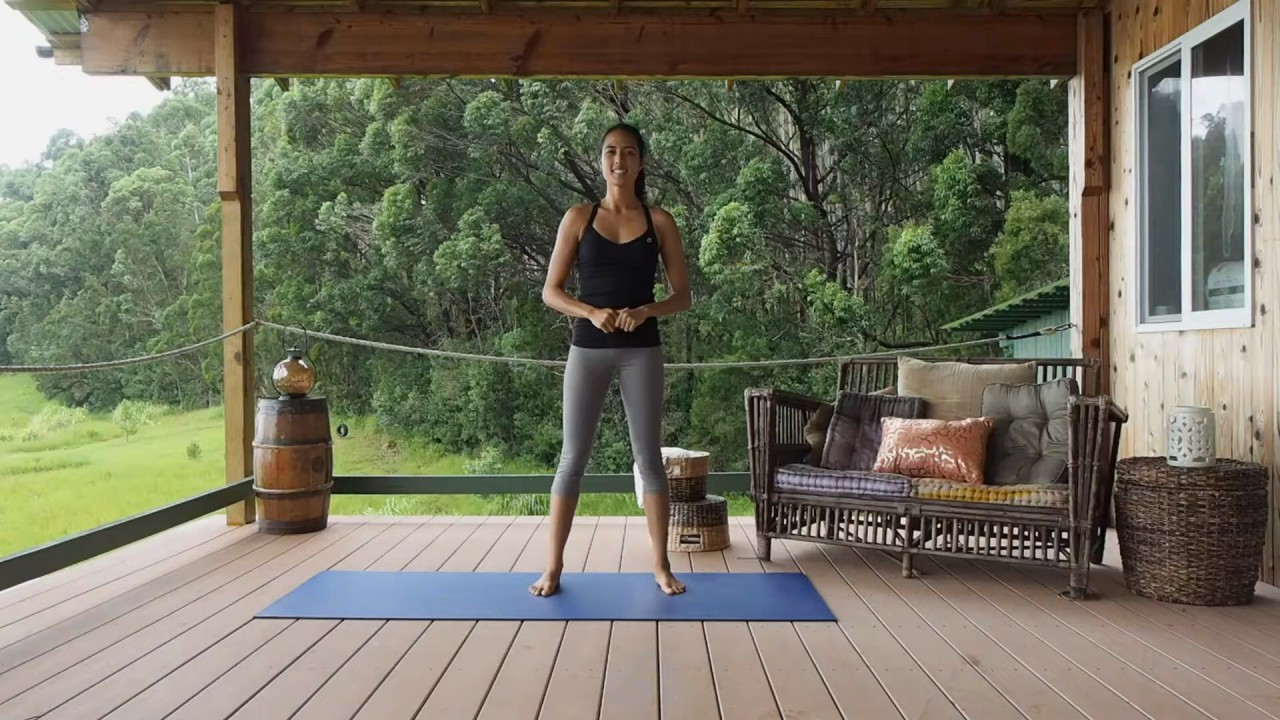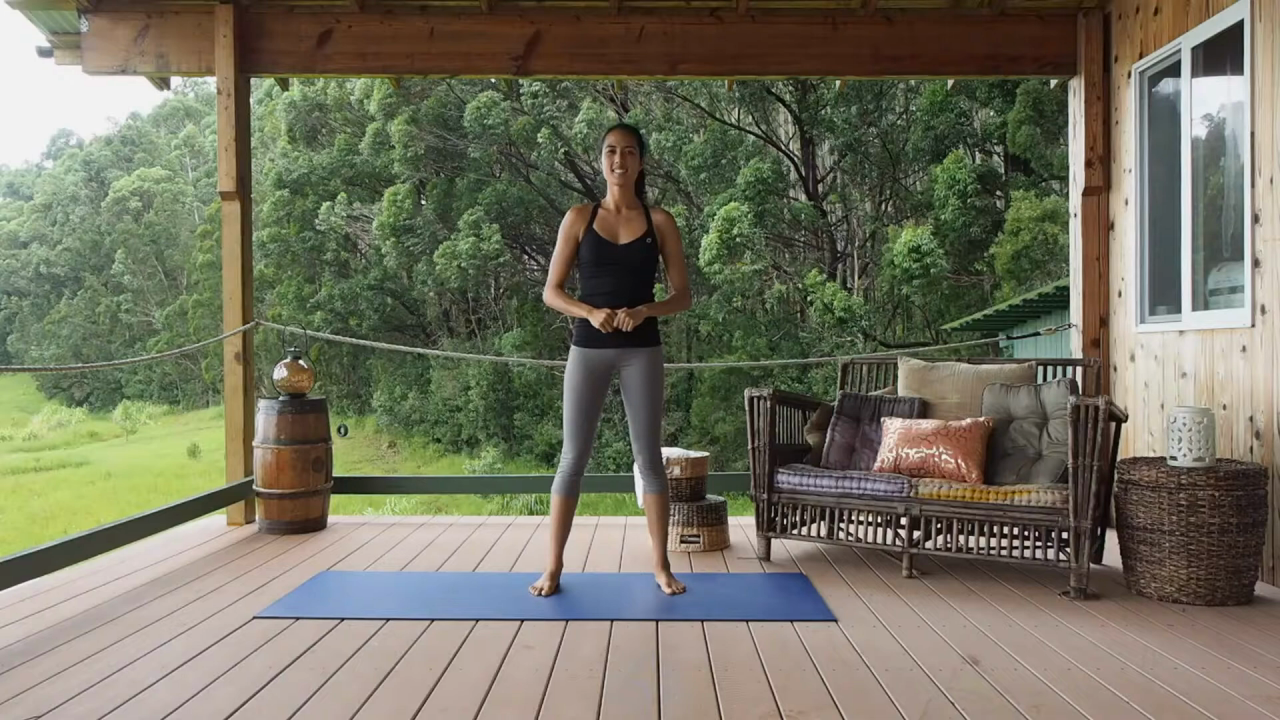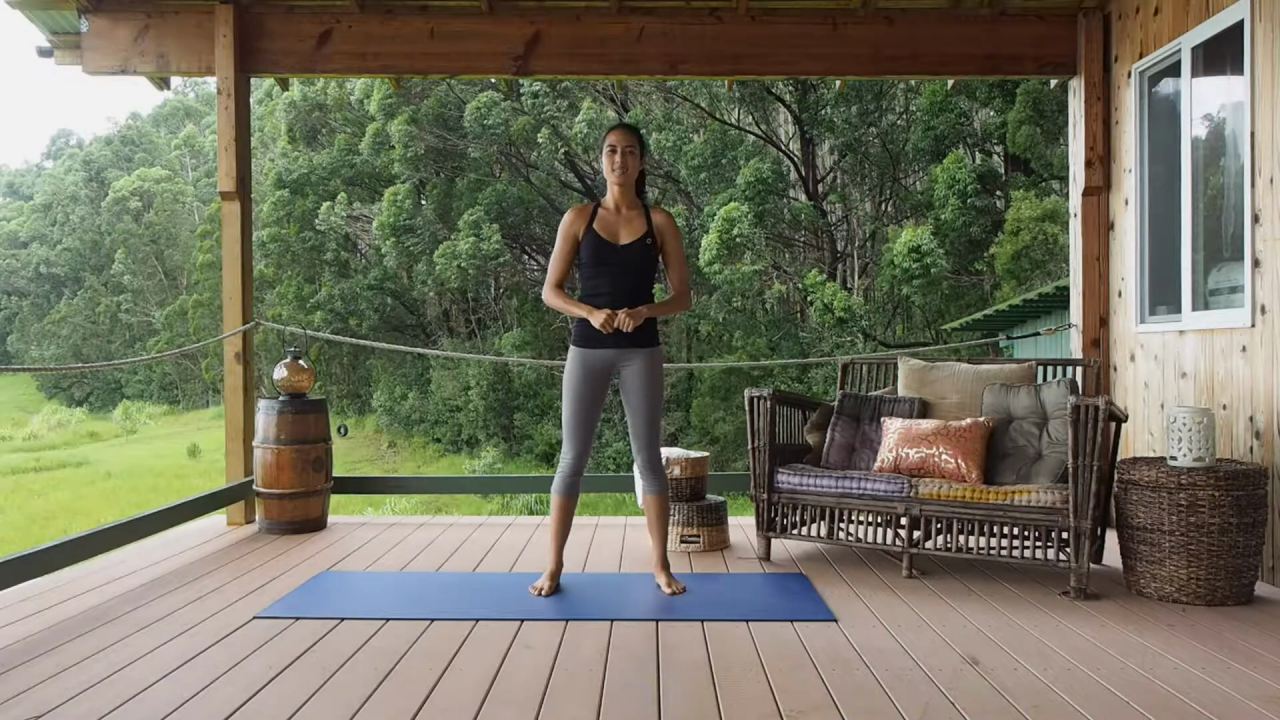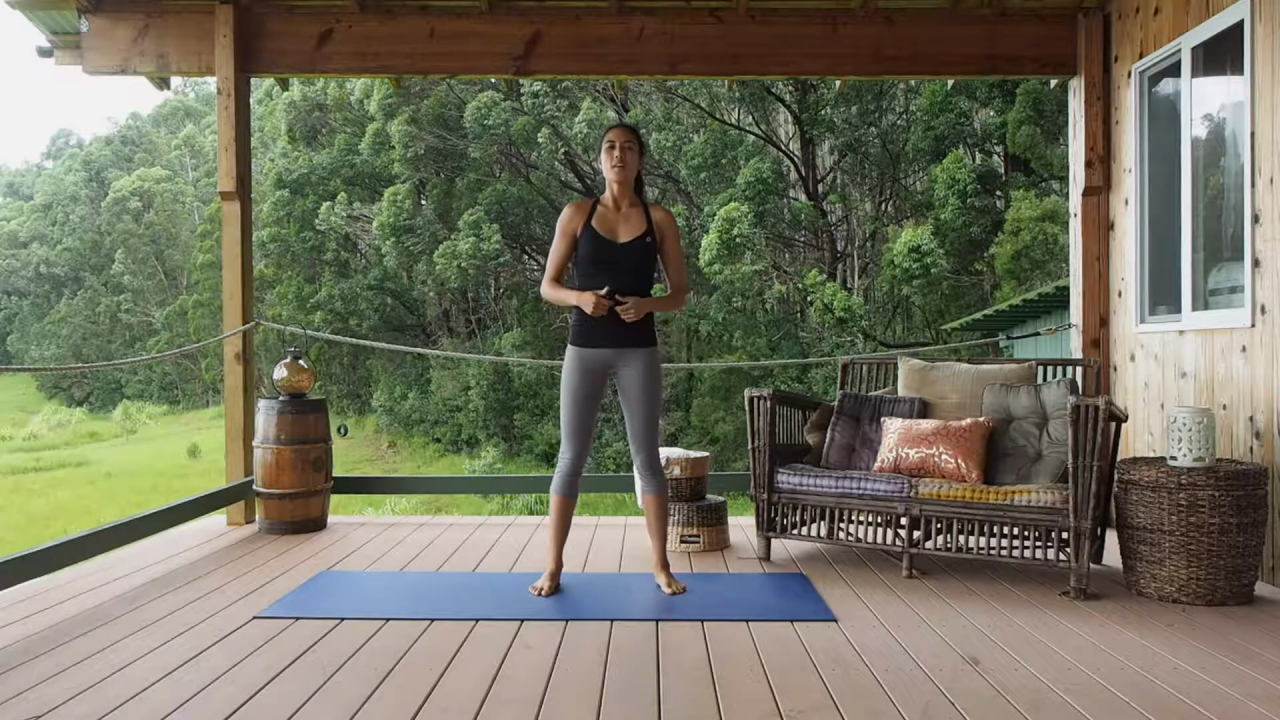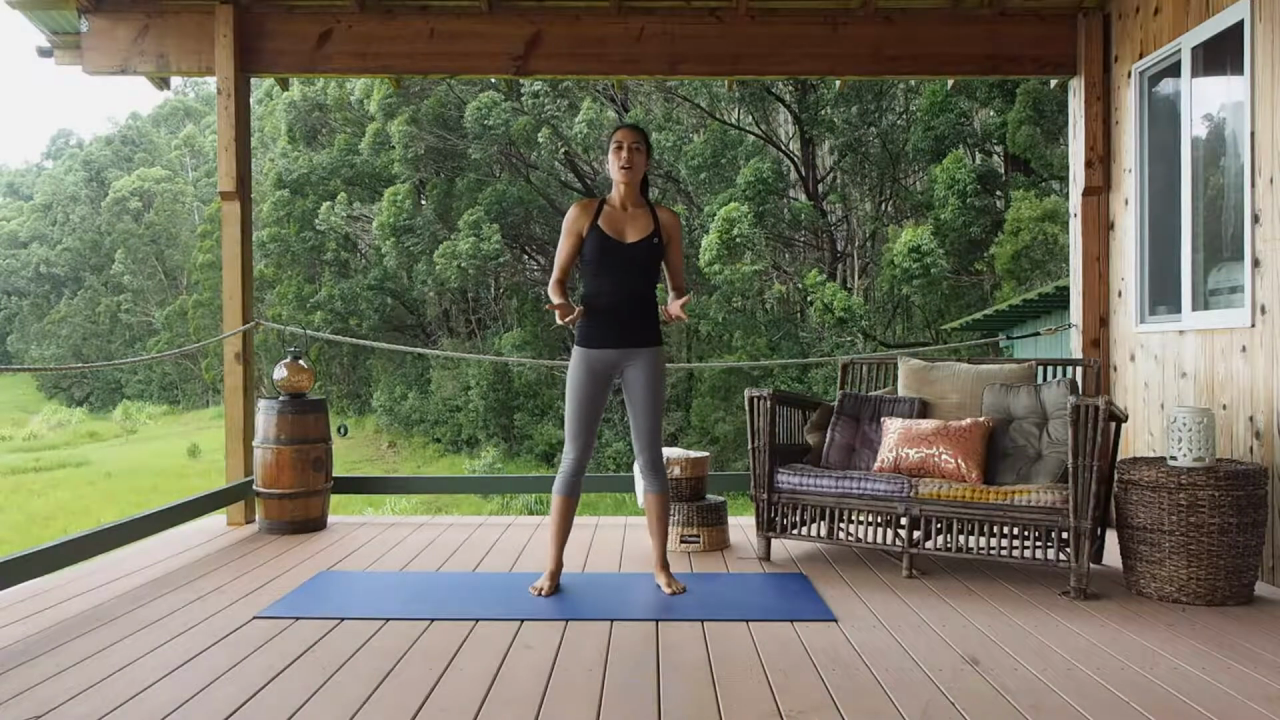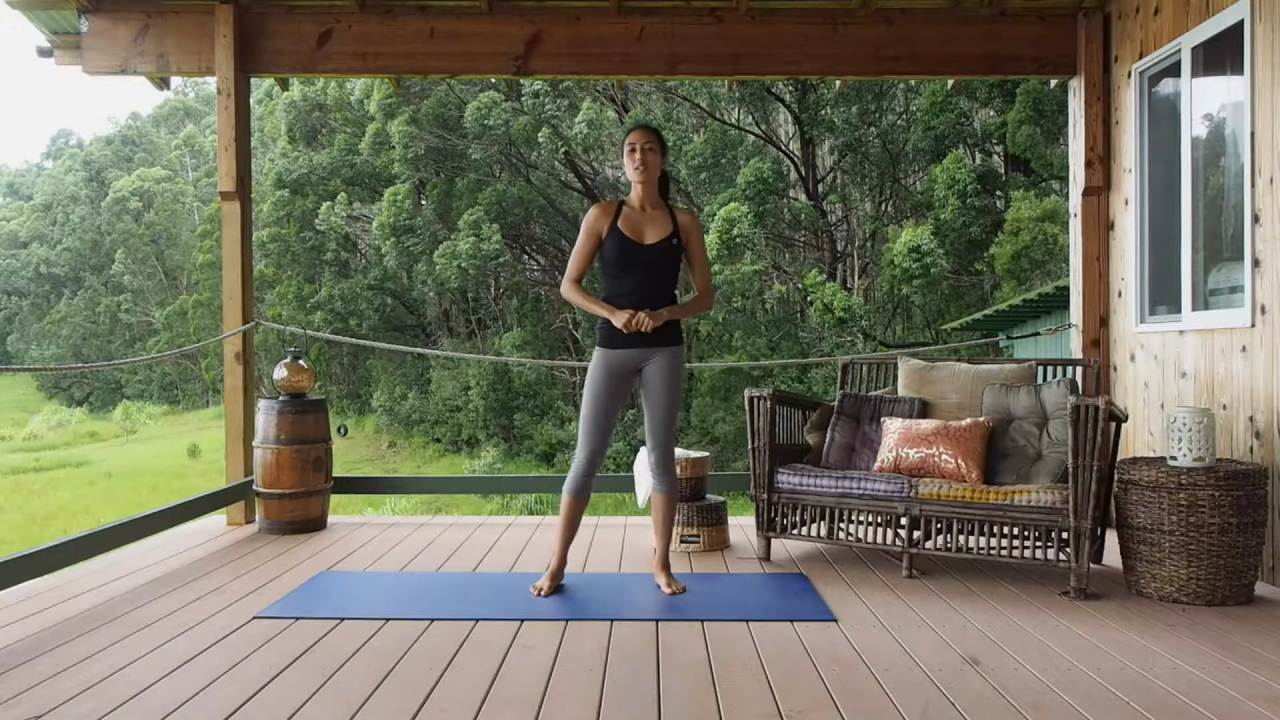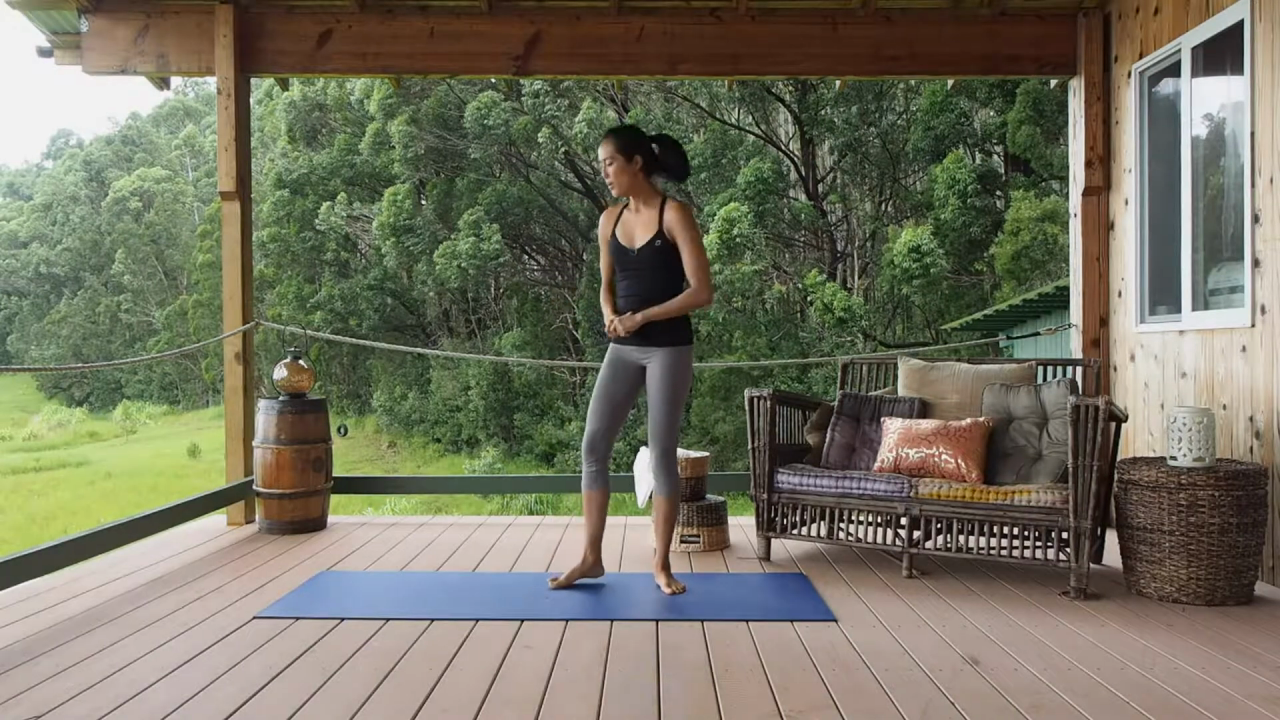
dt=0.5s
person 1, frame 1
left shoulder: (659, 221)
right shoulder: (578, 218)
left elbow: (682, 296)
right elbow: (551, 292)
left wrist: (645, 310)
right wrist: (591, 312)
left hip: (642, 350)
right hip: (588, 348)
left knee: (648, 456)
right knee: (573, 457)
left ankle: (661, 565)
right ankle: (553, 566)
person 1, frame 2
left shoulder: (659, 222)
right shoulder: (579, 218)
left elbow: (683, 296)
right elbow: (551, 292)
left wrist: (644, 310)
right wrist: (589, 312)
left hip: (642, 350)
right hip: (588, 348)
left knee: (648, 456)
right knee: (573, 457)
left ankle: (661, 565)
right ankle: (553, 565)
person 1, frame 3
left shoulder: (660, 222)
right shoulder: (579, 218)
left elbow: (683, 297)
right elbow: (550, 291)
left wrist: (645, 312)
right wrist: (590, 313)
left hip: (641, 350)
right hip: (588, 349)
left knee: (648, 457)
right knee: (573, 458)
left ankle: (661, 565)
right ankle: (554, 566)
person 1, frame 4
left shoulder: (659, 219)
right shoulder: (576, 214)
left elbow: (679, 293)
right elbow: (548, 285)
left wrist: (647, 303)
right wrist: (579, 297)
left hip: (638, 349)
right hip: (585, 347)
left knee: (646, 456)
right knee: (571, 457)
left ankle: (660, 565)
right ankle: (554, 564)
person 1, frame 5
left shoulder: (665, 221)
right shoulder: (583, 214)
left elbow: (678, 287)
right elbow: (557, 281)
left wrist: (677, 306)
right wrist: (561, 306)
left hip: (644, 349)
right hip: (591, 348)
left knee: (650, 456)
right knee: (574, 456)
left ankle: (660, 565)
right ankle: (554, 565)
person 1, frame 6
left shoulder: (684, 221)
right shoulder: (603, 215)
left elbow: (705, 295)
right elbow: (570, 285)
left wrist: (664, 313)
right wrist: (613, 313)
left hip: (664, 350)
right hip: (612, 348)
left knee: (661, 455)
right knee: (588, 454)
left ankle: (661, 564)
right ankle: (557, 564)
person 1, frame 7
left shoulder: (675, 214)
right shoulder: (609, 220)
left elbow: (702, 292)
left wrist: (640, 318)
right wrist: (614, 320)
left hip: (669, 349)
right hip: (624, 348)
left knee: (661, 455)
right knee: (593, 445)
left ankle: (662, 565)
right ankle: (591, 558)
